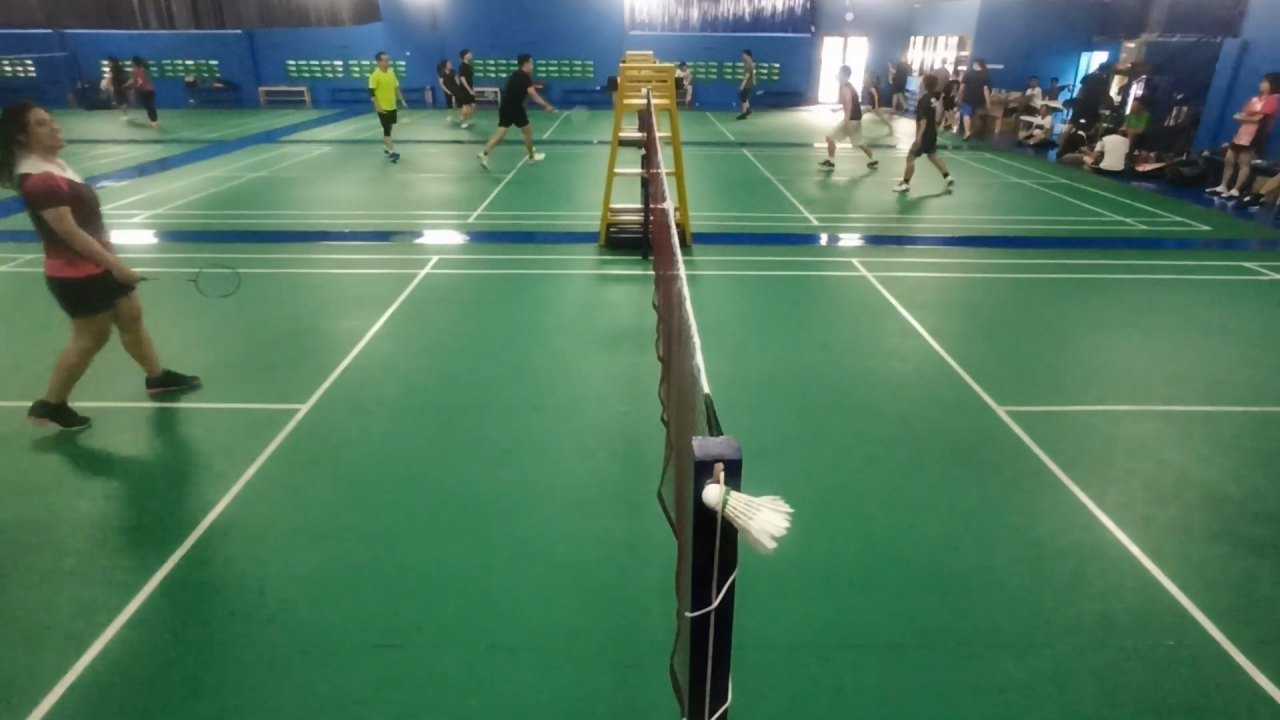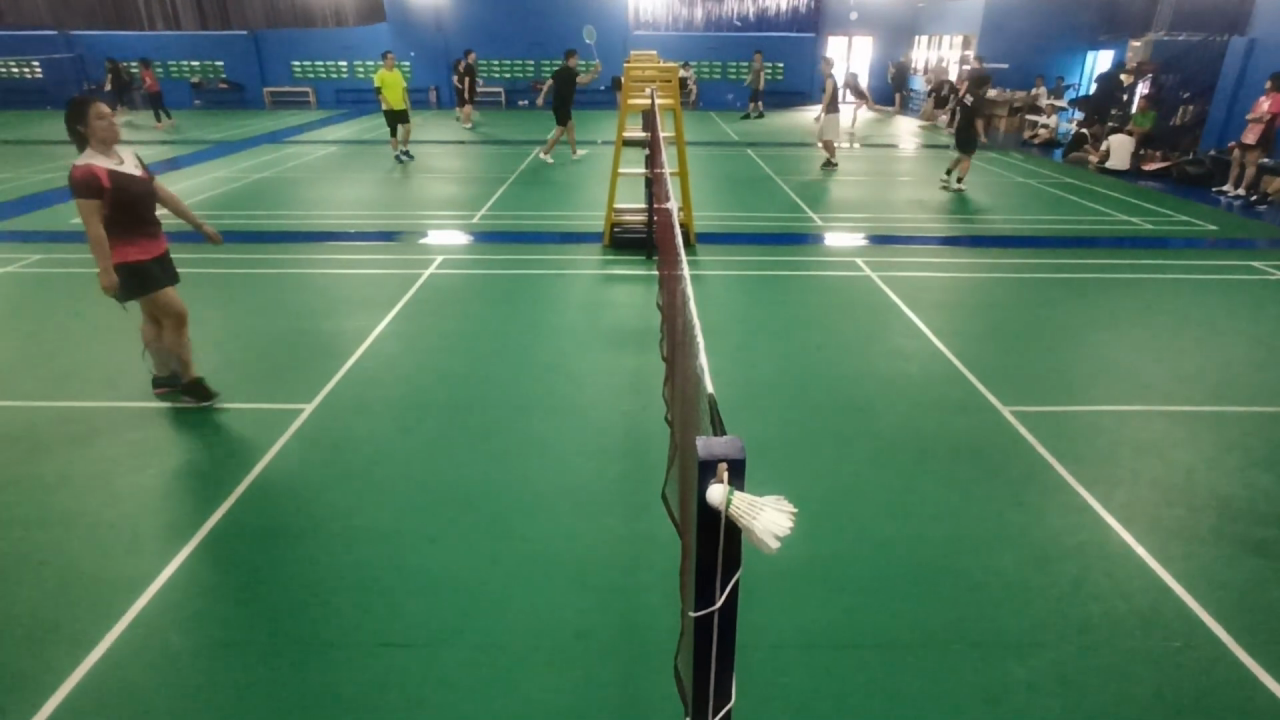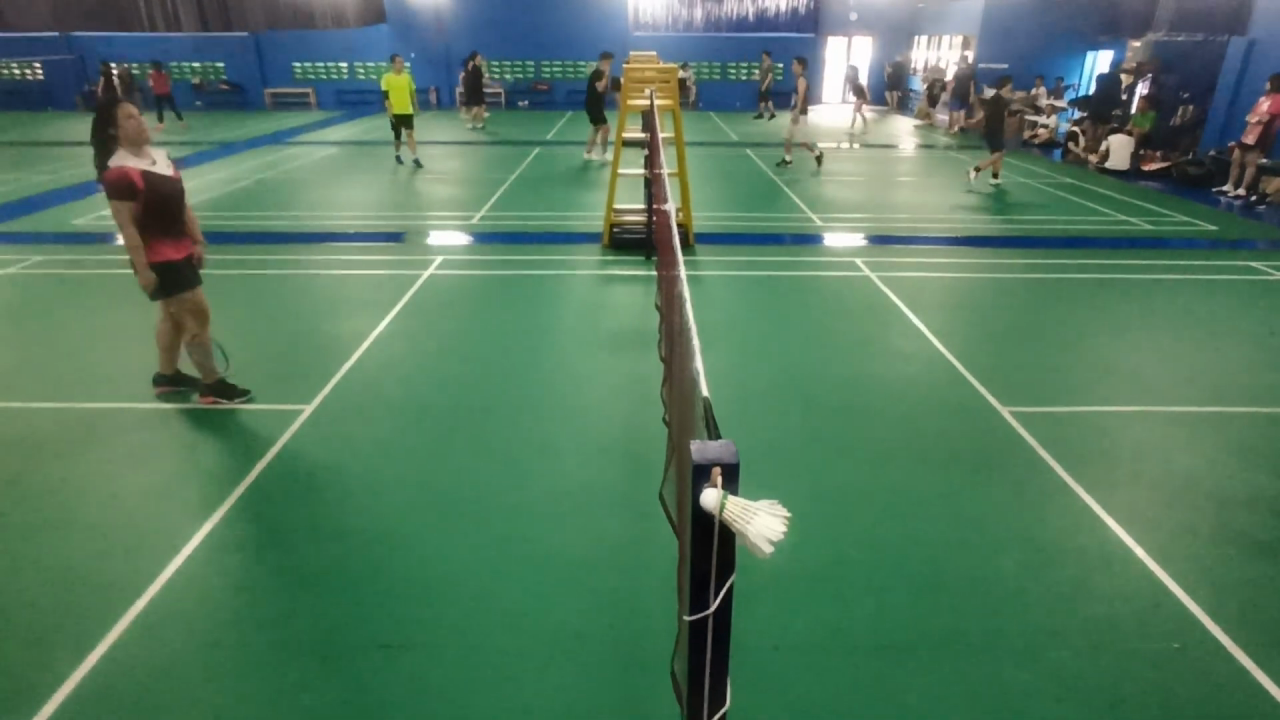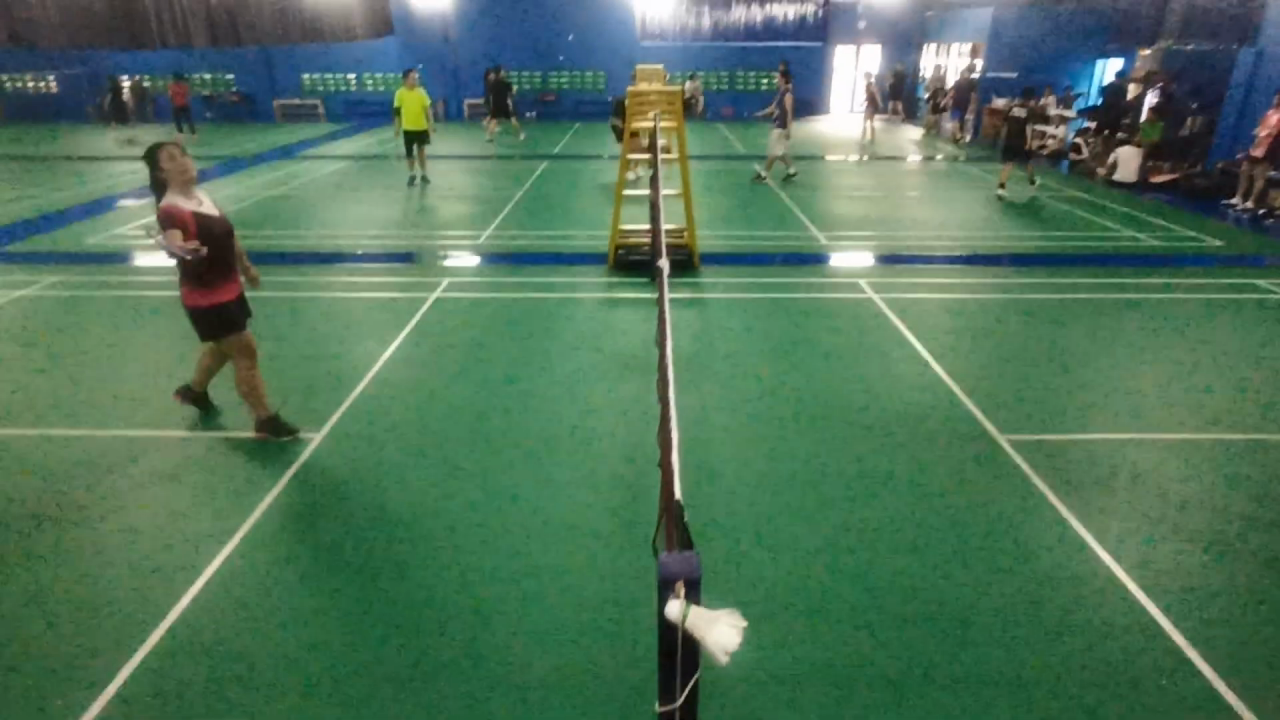
dt=0.4s
person 1, frame 1
left shoulder: (56, 164)
right shoulder: (40, 182)
right elbow: (70, 232)
left wrist: (110, 257)
right wrist: (115, 264)
left hip: (96, 266)
right hip: (76, 275)
left knee: (132, 317)
right knee: (92, 337)
left ankle: (158, 376)
right ankle: (51, 405)
person 1, frame 2
left shoulder: (130, 157)
right shoulder: (85, 173)
left elbow: (162, 195)
right elbow: (94, 227)
left wrist: (199, 225)
right wrist: (105, 271)
left hip: (154, 250)
right hip: (128, 261)
left knee: (156, 315)
right knee: (176, 314)
left ankle: (164, 376)
right ankle: (189, 382)
person 1, frame 3
left shoulder: (161, 157)
right shoulder: (118, 173)
left elbow: (182, 206)
right elbow: (126, 227)
left wrist: (199, 242)
right wrist: (142, 269)
left hip: (180, 251)
right hip: (157, 259)
left knee: (174, 313)
right knee: (198, 315)
left ankle: (167, 375)
right ankle: (212, 385)
person 1, frame 4
left shoulder: (203, 198)
right shoulder: (170, 210)
left elbow: (227, 239)
right elbow: (173, 244)
left wrist: (246, 266)
right wrist: (186, 249)
left hip: (229, 290)
right hip: (206, 300)
left knee: (222, 346)
right knee: (246, 354)
left ankle: (194, 390)
right ankle: (265, 420)
